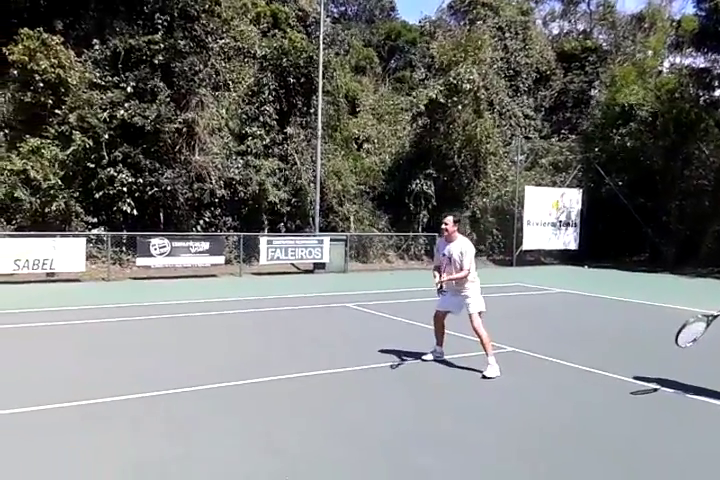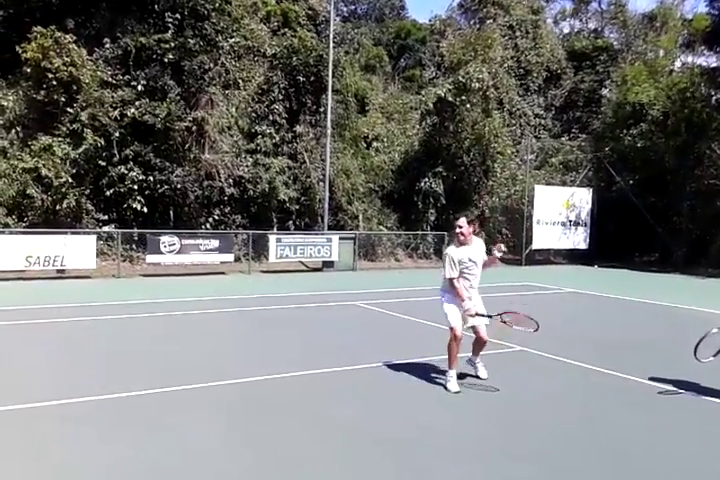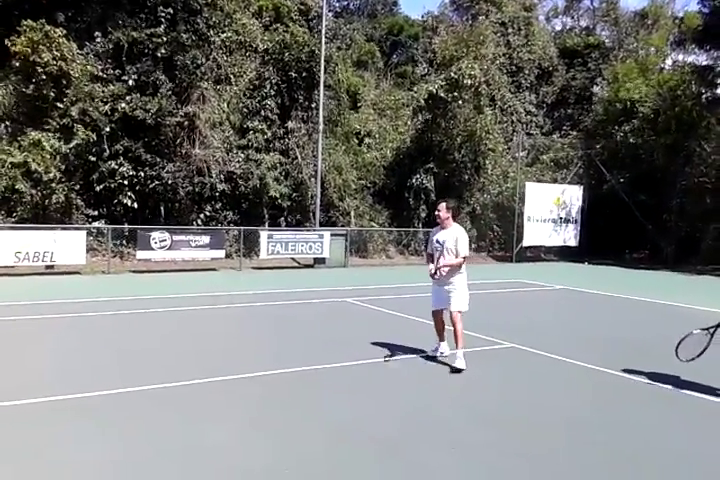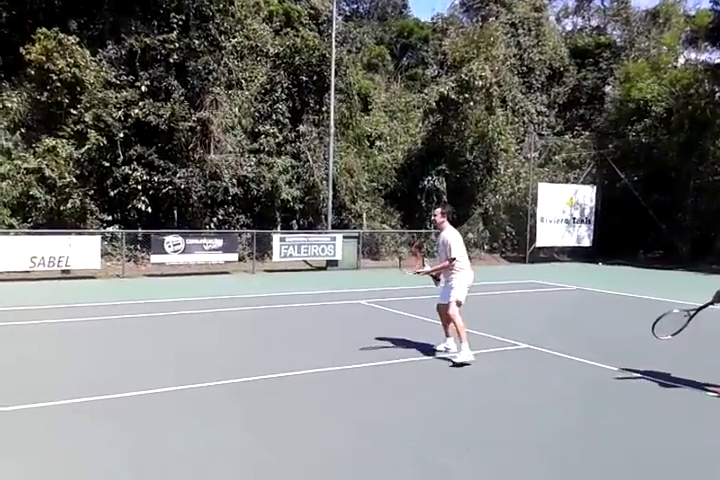
dt=1s
person 1, frame 1
left shoulder: (465, 246)
right shoulder: (440, 243)
left elbow: (465, 273)
right elbow: (437, 266)
left wrist: (448, 278)
right wrist: (437, 278)
left hip: (469, 289)
right hip: (450, 289)
left knee: (477, 325)
right knee: (438, 317)
left ankle: (492, 364)
right ankle: (438, 351)
person 1, frame 2
left shoulder: (479, 243)
right shoulder: (451, 252)
left elbow: (484, 263)
right elbow: (453, 281)
left wrist: (495, 256)
right wrist: (467, 304)
left hip: (472, 296)
right hip: (453, 297)
left knee: (483, 337)
right knee: (457, 334)
left ankle: (474, 360)
right ankle: (451, 375)
person 1, frame 3
left shoulder: (459, 233)
right shoulder: (434, 232)
left elbow: (461, 259)
right elbow: (429, 253)
left wrist: (444, 264)
right wrist: (431, 266)
left hip: (455, 281)
right hip: (438, 281)
left knee: (455, 316)
right knee: (436, 314)
left ankle: (459, 355)
right ankle: (442, 346)
person 1, frame 4
left shoulder: (450, 235)
right shoulder: (442, 234)
left elbow: (451, 262)
left wrist: (430, 270)
right wrist: (436, 272)
left hip: (460, 276)
right hip: (451, 278)
left knee: (452, 311)
right knee: (441, 308)
left ankle: (465, 350)
right ankle: (449, 342)
